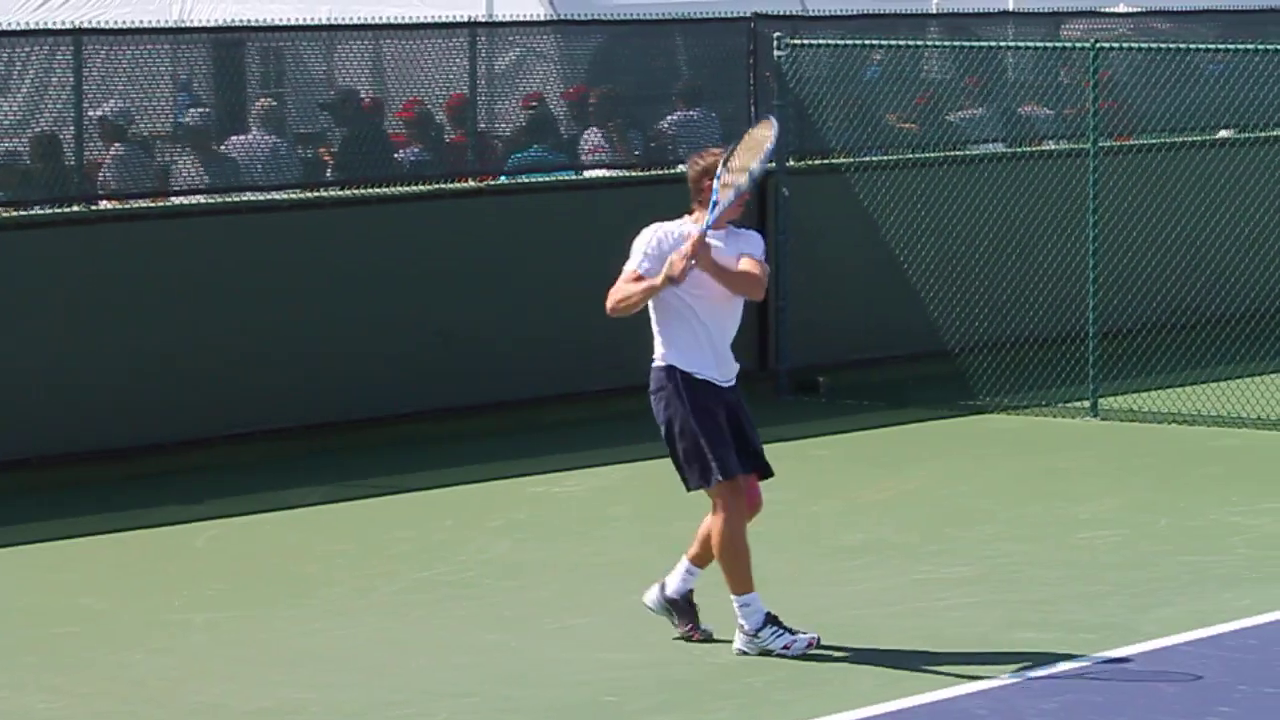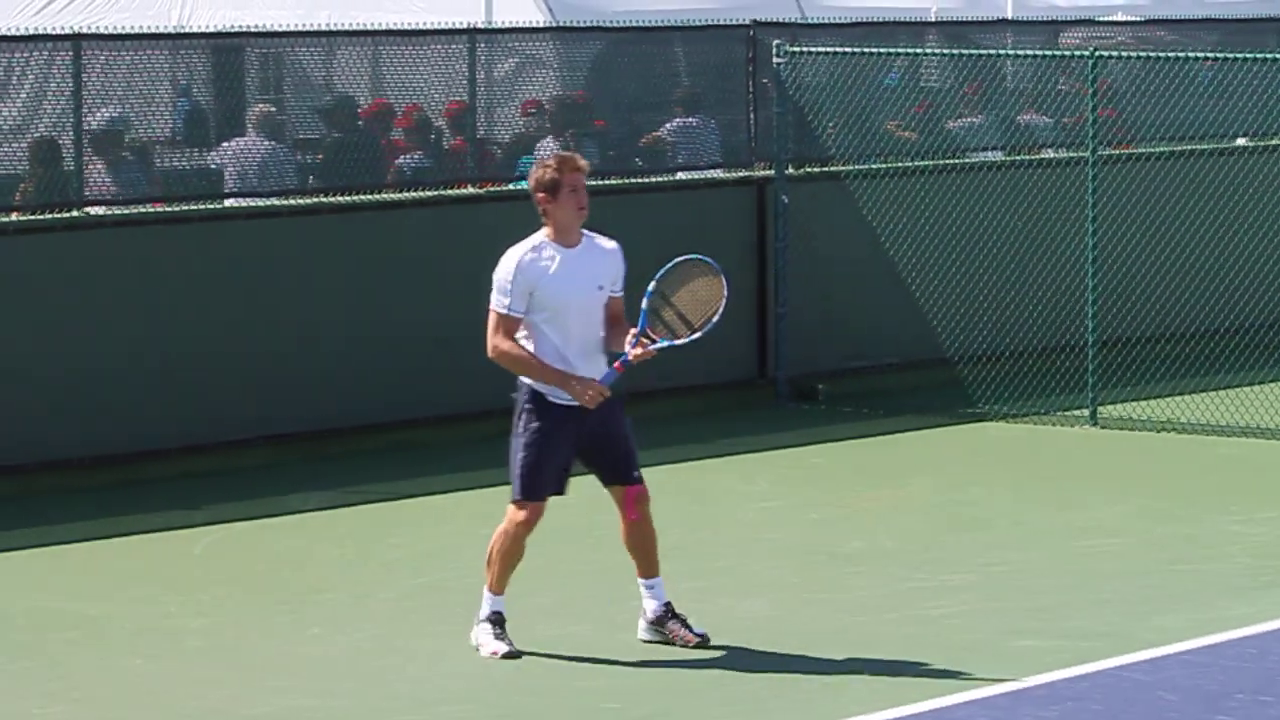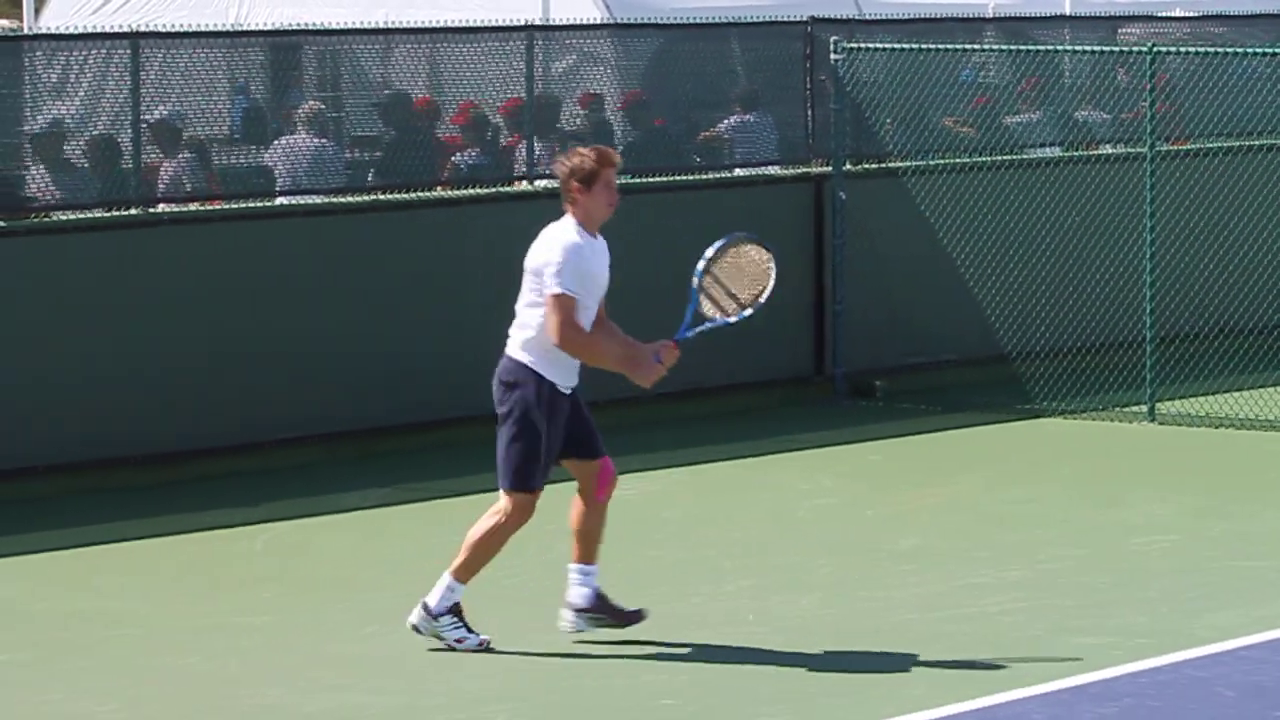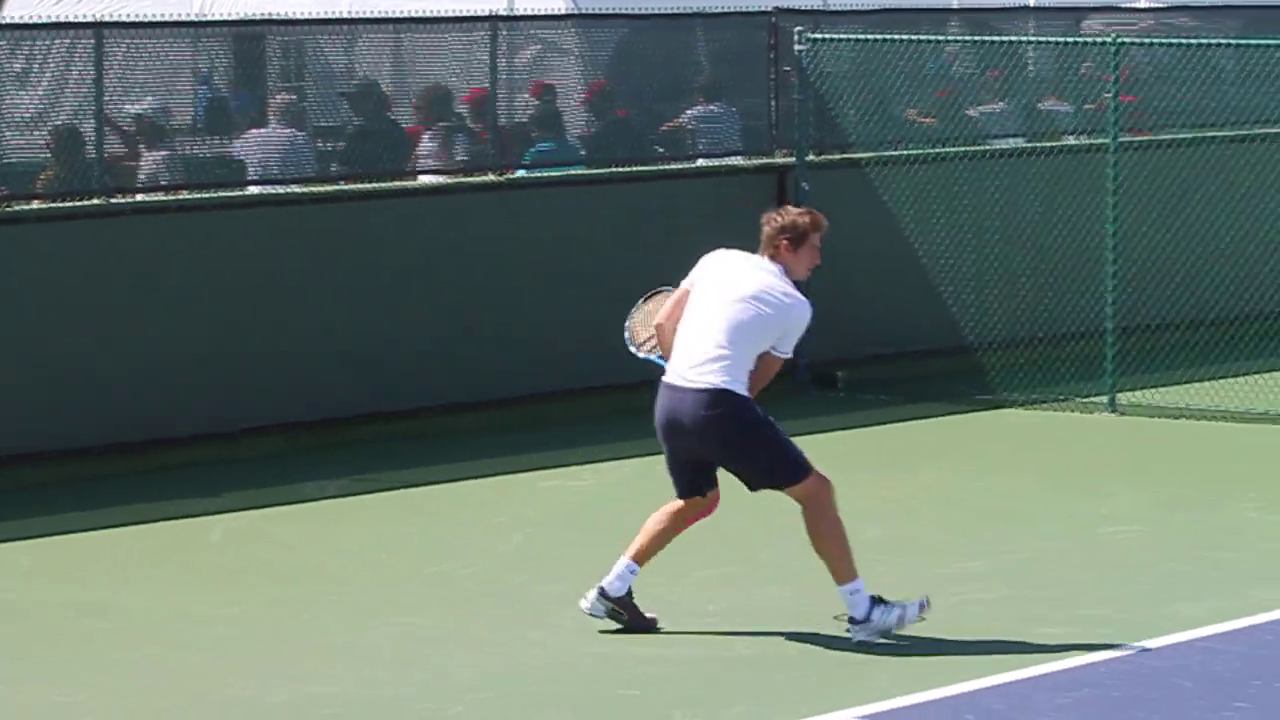
dt=0.7s
person 1, frame 1
left shoulder: (745, 241)
right shoulder: (659, 237)
left elbow: (754, 287)
right elbow: (616, 303)
left wrist: (708, 262)
right wrist: (662, 280)
left hip: (722, 385)
right hip: (680, 381)
left knee: (745, 501)
right knee: (730, 497)
left ankle: (673, 590)
right ankle: (753, 625)
person 1, frame 2
left shoulder: (608, 253)
right shoulder: (521, 263)
right elbow: (499, 345)
left wrist: (629, 342)
right wrist: (569, 381)
left hip: (598, 398)
right hip: (545, 402)
left knee: (634, 498)
right knee: (526, 513)
left ankle: (656, 610)
right ankle: (490, 616)
person 1, frame 3
left shoulder: (595, 246)
right shoulder: (564, 247)
left elbow: (596, 324)
right elbow: (566, 333)
left wrist: (645, 349)
right wrist: (631, 366)
left hip: (557, 385)
right hip: (530, 380)
left knee: (600, 475)
right knee: (518, 504)
left ankle: (583, 599)
right ankle: (438, 607)
person 1, frame 4
left shoulder: (718, 260)
right shoulder: (796, 306)
left elbow: (663, 323)
right elbow: (761, 377)
left hip: (669, 401)
right hip: (724, 409)
left knee: (695, 502)
right knee: (816, 493)
left ankle: (612, 591)
right ankle: (862, 609)
